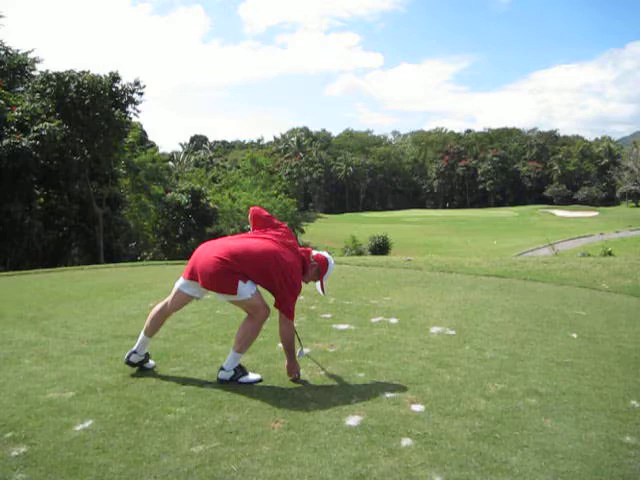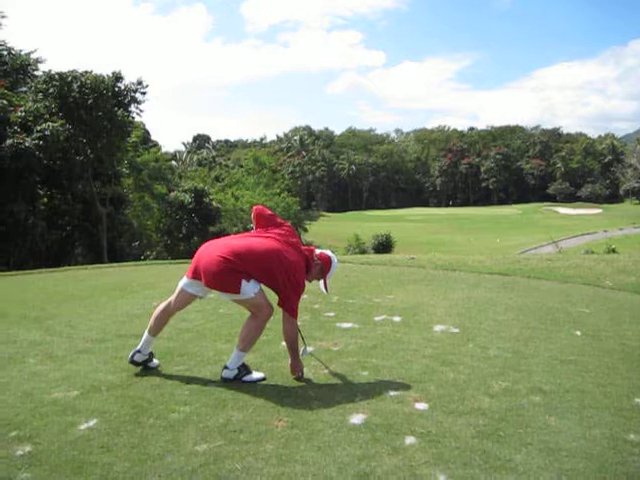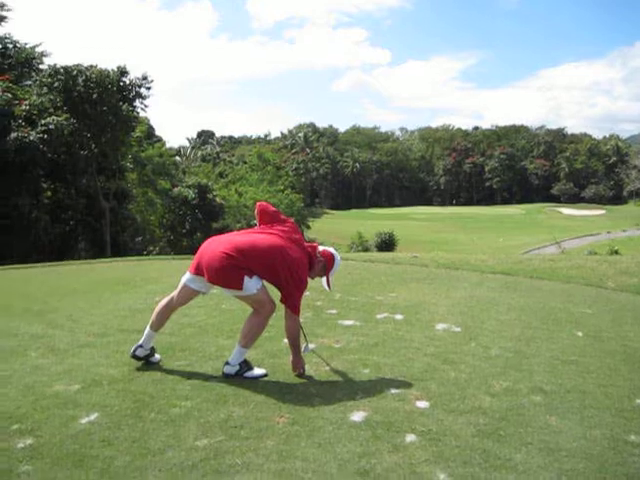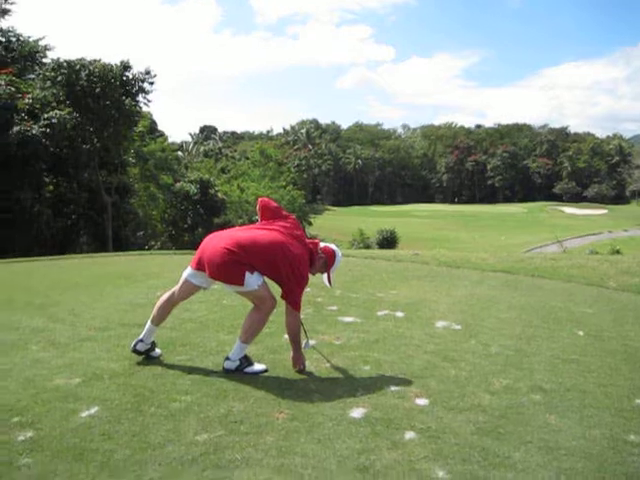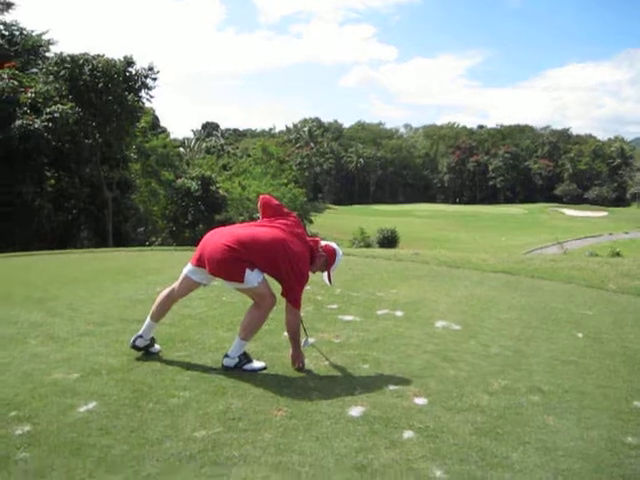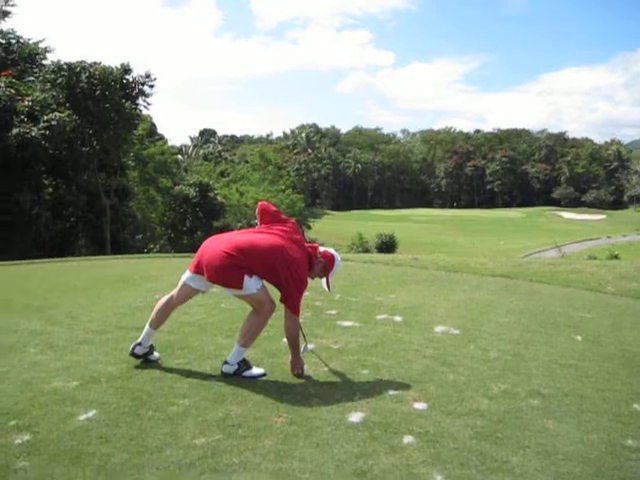
dt=0.1s
person 1, frame 1
left shoulder: (284, 233)
right shoulder: (293, 276)
left elbow: (254, 211)
right elbow: (286, 321)
right wrist: (291, 360)
left hip: (204, 251)
right hip: (221, 267)
left knee: (170, 305)
right knee: (260, 312)
left ankle: (137, 353)
right ankle: (229, 370)
person 1, frame 2
left shoulder: (287, 232)
right shoulder: (296, 274)
left elbow: (257, 210)
right elbow: (289, 319)
right wrist: (295, 359)
left hip: (207, 250)
right hip: (224, 266)
left knee: (173, 304)
right knee: (263, 310)
left ankle: (141, 353)
right ankle: (233, 369)
person 1, frame 3
left shoulder: (291, 229)
right shoulder: (298, 270)
left elbow: (260, 206)
right elbow: (292, 316)
right wrist: (296, 355)
left hip: (210, 246)
right hip: (227, 262)
left knee: (176, 299)
right knee: (265, 307)
left ankle: (143, 347)
right ankle: (234, 365)
person 1, frame 4
left shoulder: (292, 225)
right shoulder: (299, 267)
left elbow: (262, 202)
right elbow: (292, 312)
right wrist: (297, 352)
left hip: (212, 241)
right hip: (228, 258)
left knee: (177, 294)
right knee: (266, 303)
left ankle: (143, 342)
right ankle: (235, 360)
person 1, frame 5
left shoulder: (293, 223)
right shoulder: (300, 264)
left elbow: (264, 200)
right elbow: (293, 310)
right wrist: (296, 350)
left hip: (213, 238)
right hip: (229, 254)
left knee: (177, 290)
right knee: (266, 300)
left ankle: (143, 338)
right ankle: (234, 357)
person 1, frame 6
left shoulder: (291, 229)
right shoulder: (299, 270)
left elbow: (262, 206)
right elbow: (291, 316)
right wrist: (295, 356)
left hip: (211, 245)
right hip: (227, 261)
left knee: (175, 297)
right knee: (265, 306)
left ankle: (142, 346)
right ankle: (233, 364)
